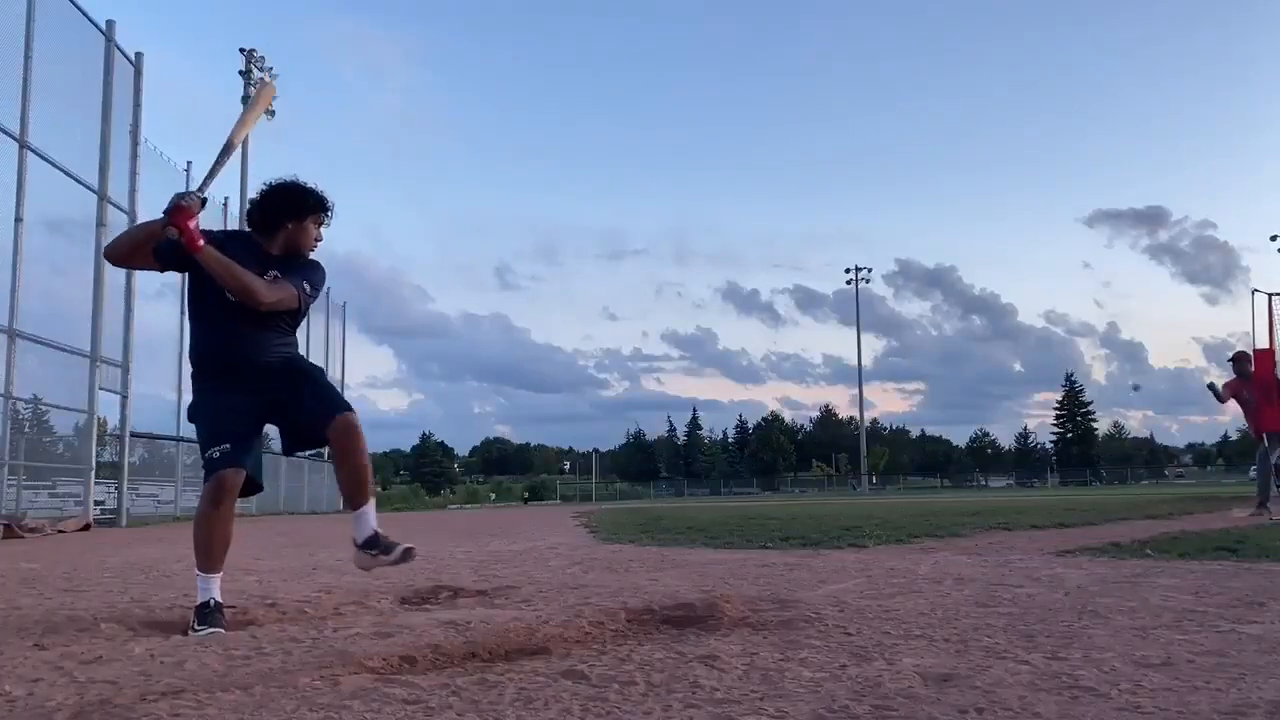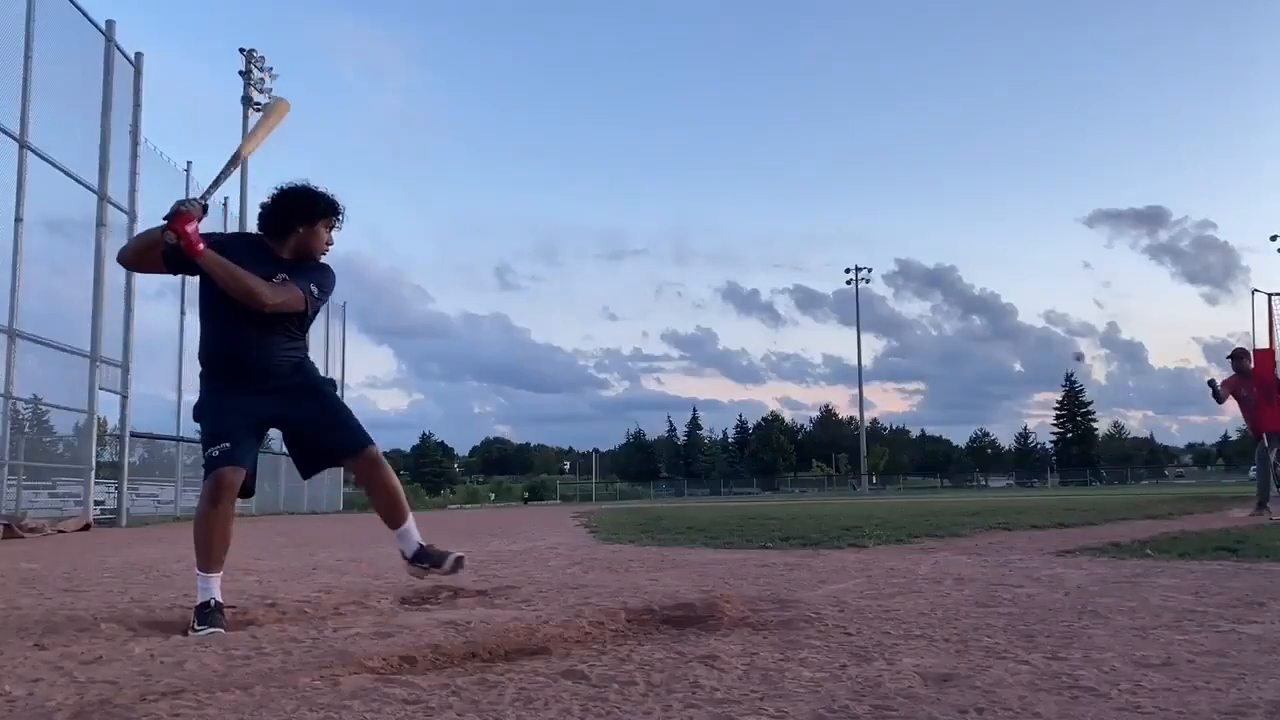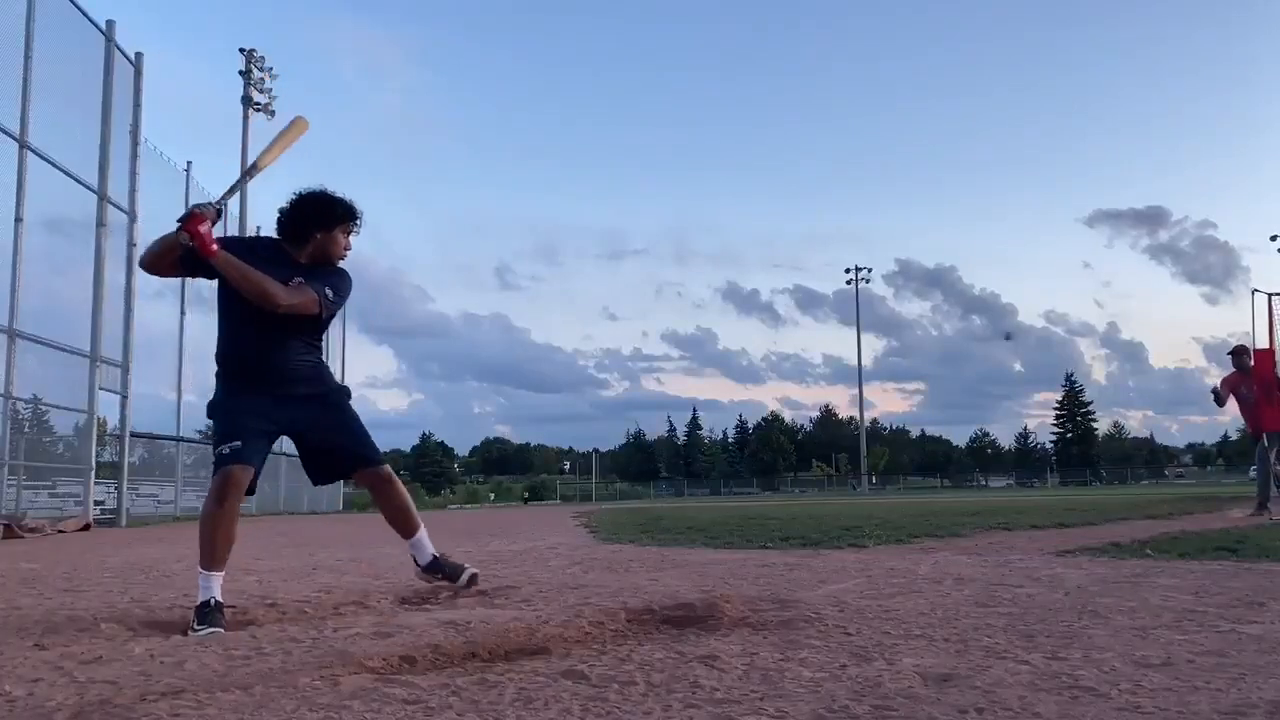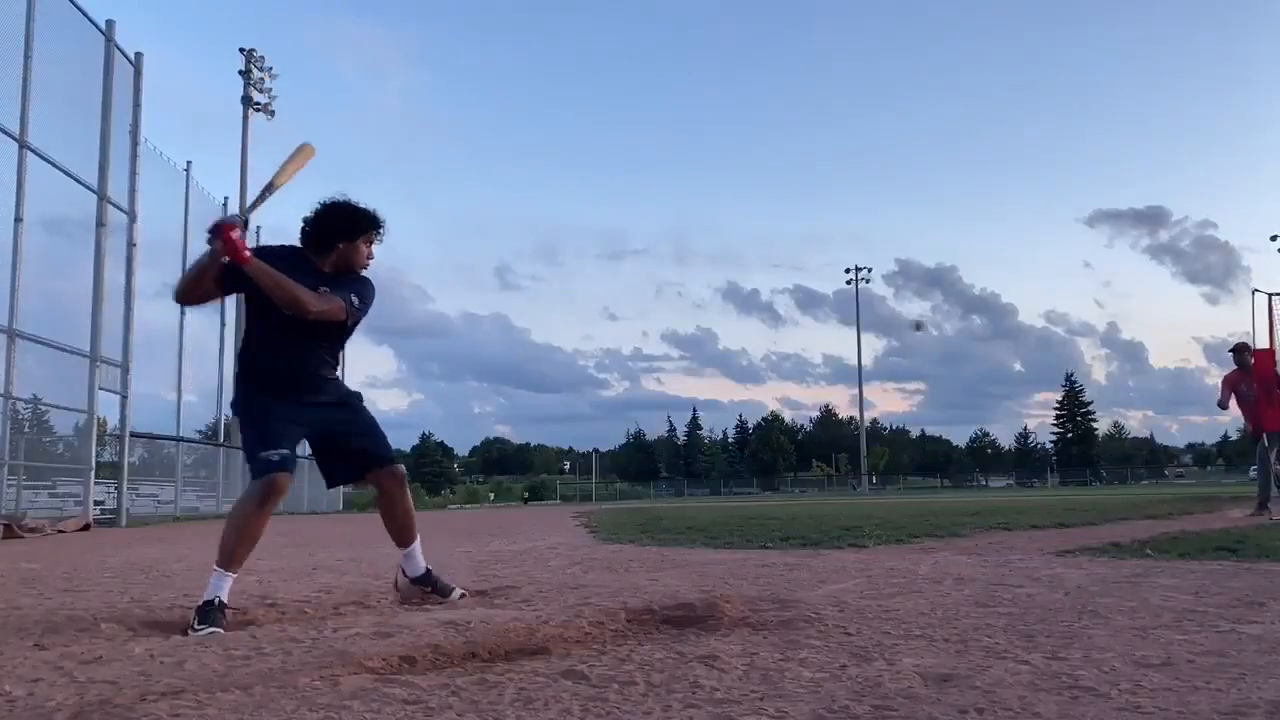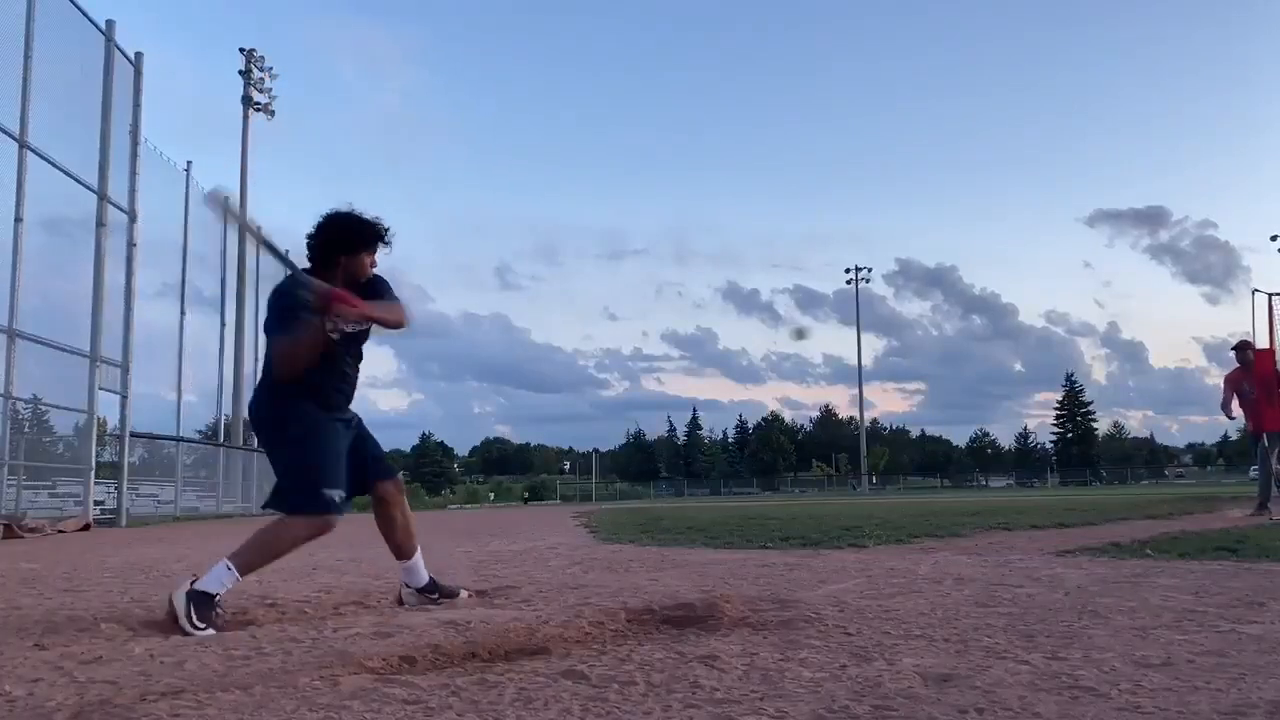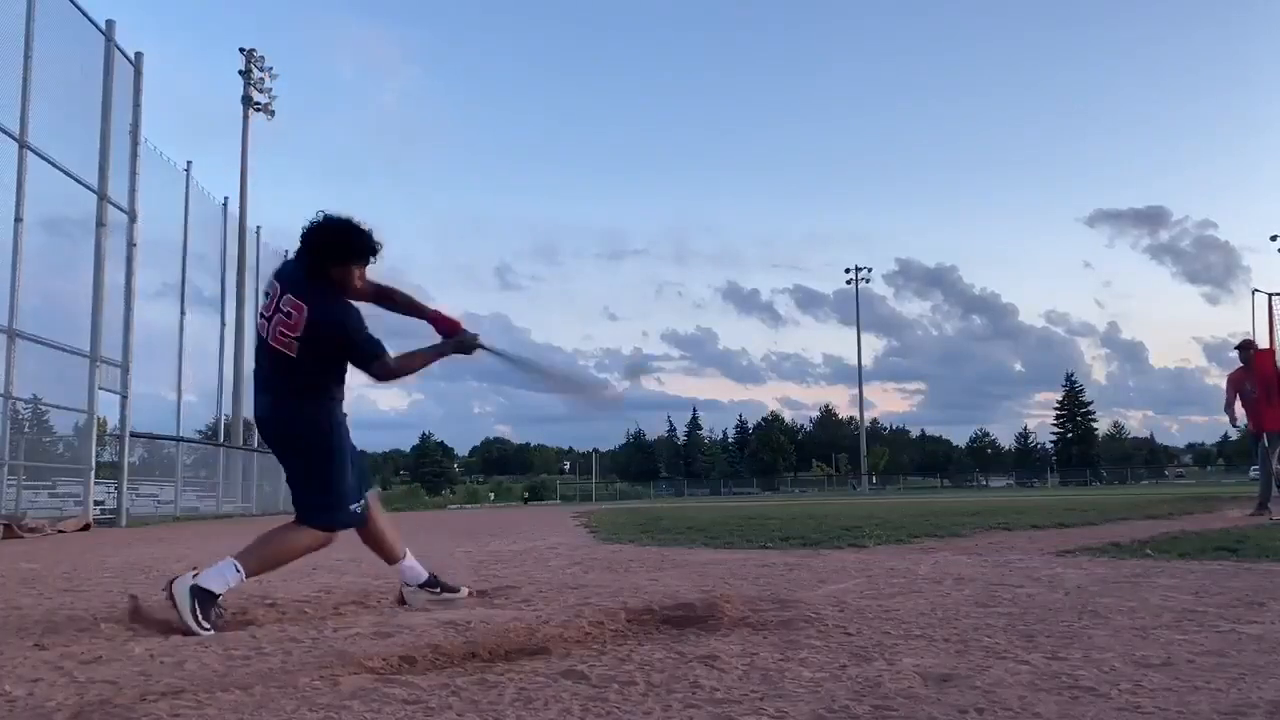
dt=0.1s
person 1, frame 1
left shoulder: (308, 272)
right shoulder: (214, 243)
left elbow: (258, 298)
right elbow: (117, 255)
left wrist: (195, 244)
right wrist: (169, 223)
left hip: (284, 374)
right hip: (220, 386)
left knee: (345, 427)
right knee: (224, 480)
left ankle: (369, 539)
right ankle: (208, 600)
person 1, frame 2
left shoulder: (318, 275)
right shoulder: (225, 245)
left elbow: (266, 299)
right elbow: (130, 258)
left wrist: (196, 248)
right wrist: (172, 228)
left hip: (295, 382)
right hip: (230, 389)
left knee: (367, 458)
right knee: (223, 480)
left ankle: (413, 549)
right ankle: (208, 600)
person 1, frame 3
left shoulder: (335, 280)
right shoulder: (249, 250)
left elbow: (281, 299)
right elbow: (150, 263)
left wrist: (210, 247)
right wrist: (189, 234)
left hip: (312, 390)
right hip: (247, 392)
left knee: (377, 474)
right knee: (231, 478)
left ankle: (426, 558)
right ankle: (209, 598)
person 1, frame 4
left shoulder: (358, 288)
right shoulder: (270, 261)
left elbow: (310, 306)
right elbow: (185, 295)
left wrist: (242, 257)
right wrist: (221, 252)
left hip: (327, 397)
right hip: (268, 398)
left knee: (391, 475)
right knee: (272, 484)
left ankle: (415, 573)
right ankle: (215, 597)
person 1, frame 5
left shoulder: (371, 287)
right shoulder: (295, 292)
left elbow: (395, 314)
right elbow: (285, 368)
left wrist: (346, 306)
right wrist: (326, 311)
left hip: (329, 412)
right hip: (292, 415)
left knee: (388, 488)
right knee: (317, 513)
left ankle: (417, 581)
right ankle: (204, 590)
person 1, frame 6
left shoulder: (294, 271)
right shoulder: (329, 311)
left elbow: (369, 290)
right elbow: (386, 371)
left wrist: (435, 317)
right wrist: (447, 347)
left hip: (284, 409)
right hip: (307, 419)
left knee: (360, 500)
right knee: (322, 524)
left ankle: (416, 579)
right ankle: (204, 586)
